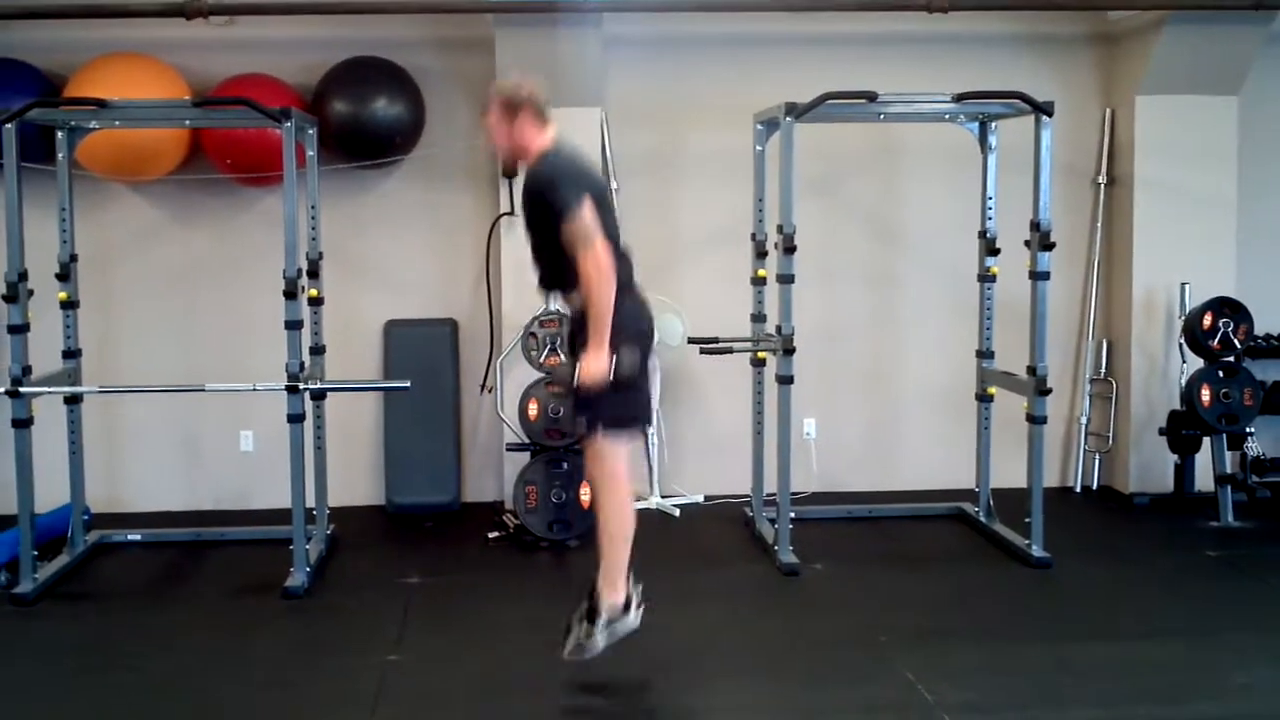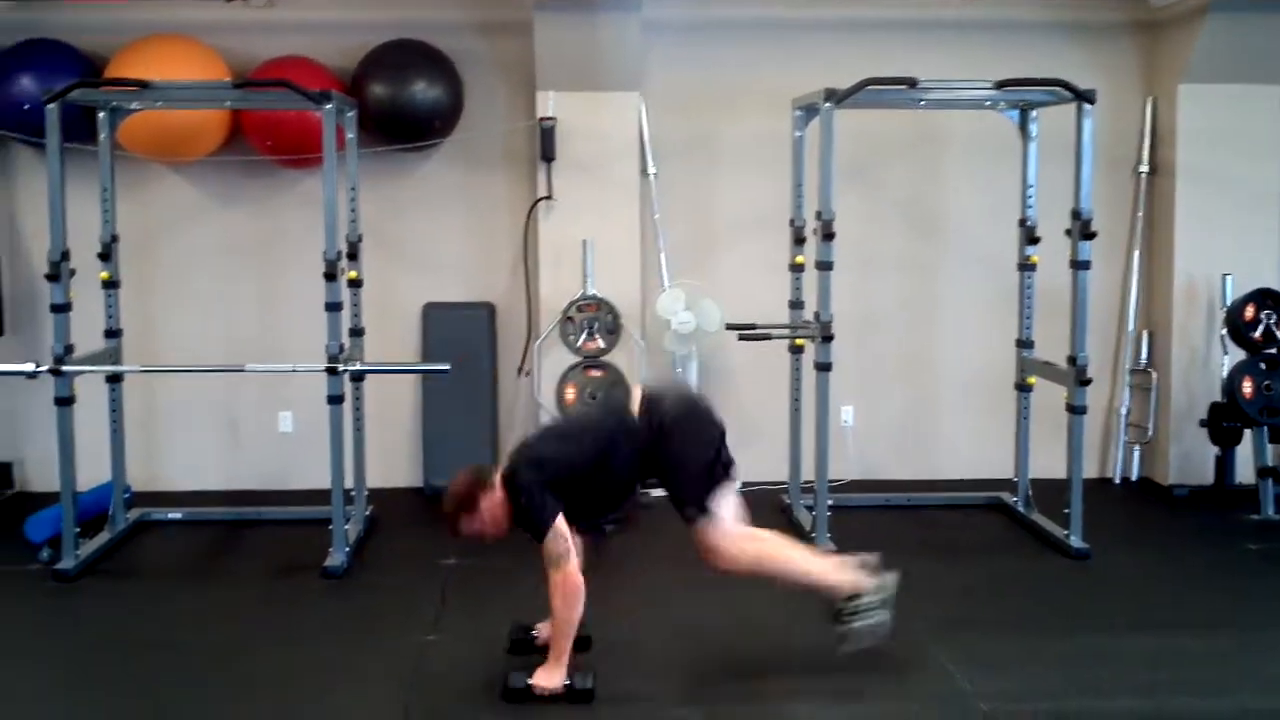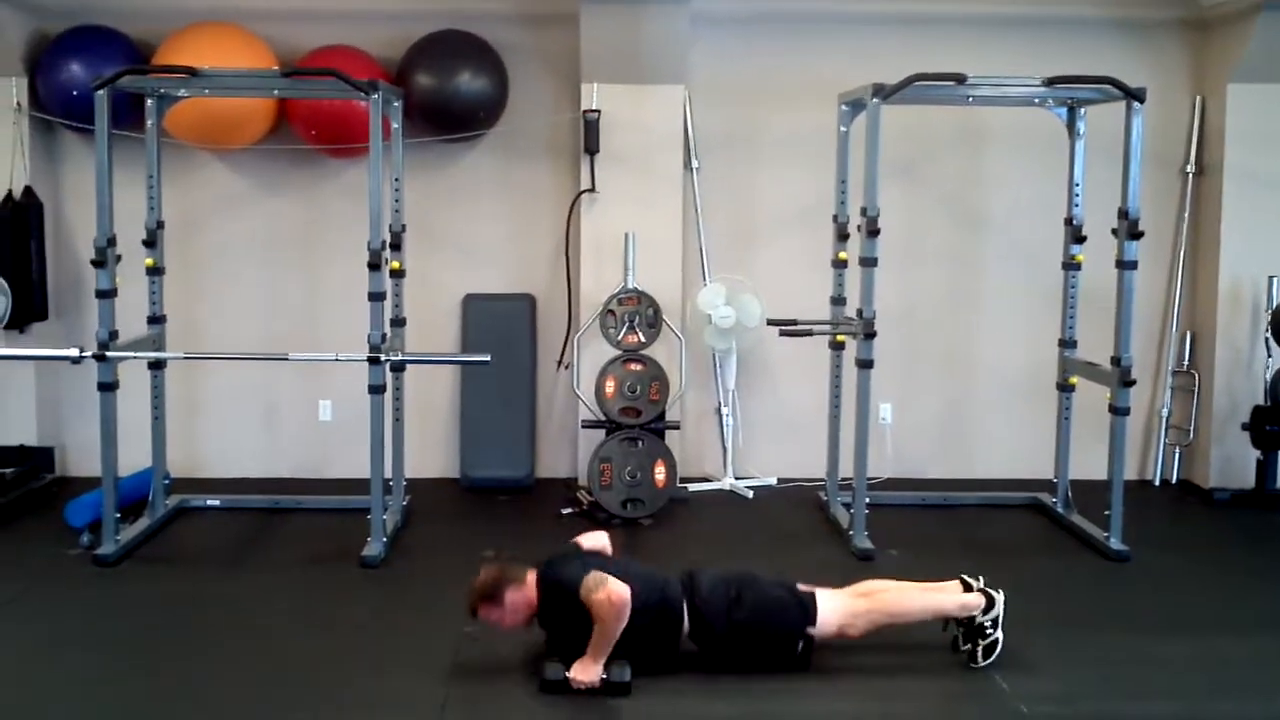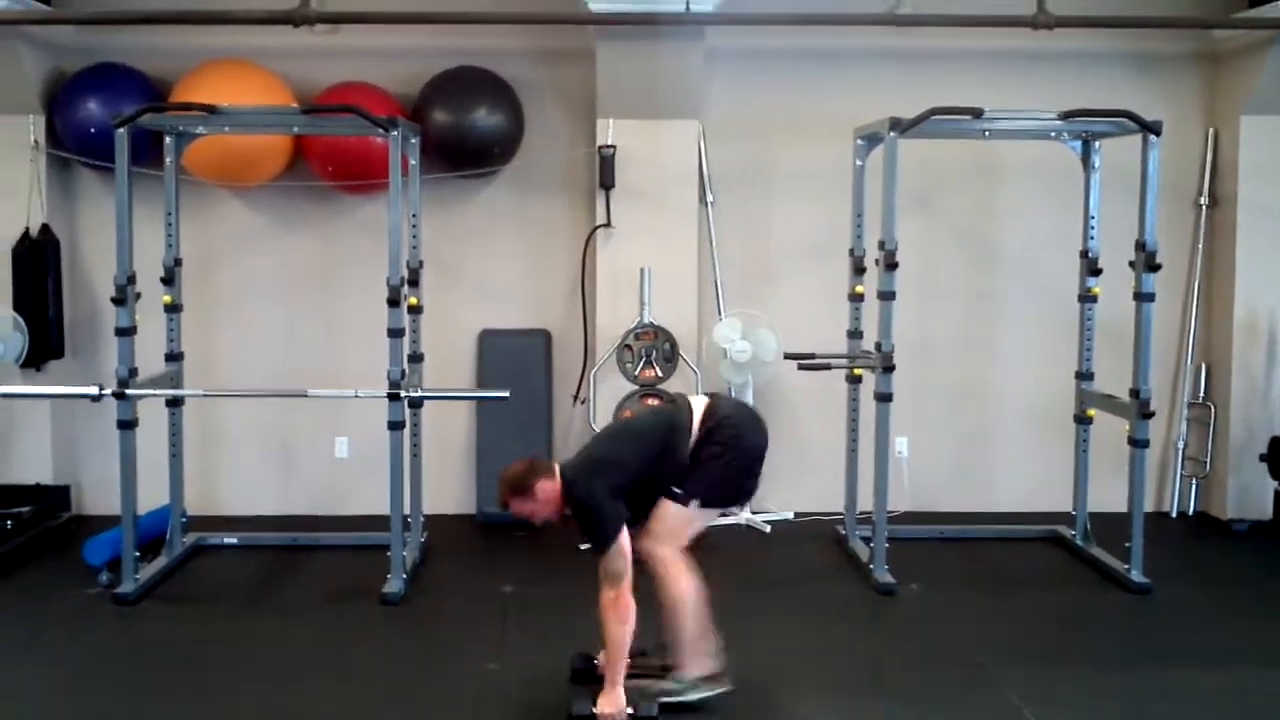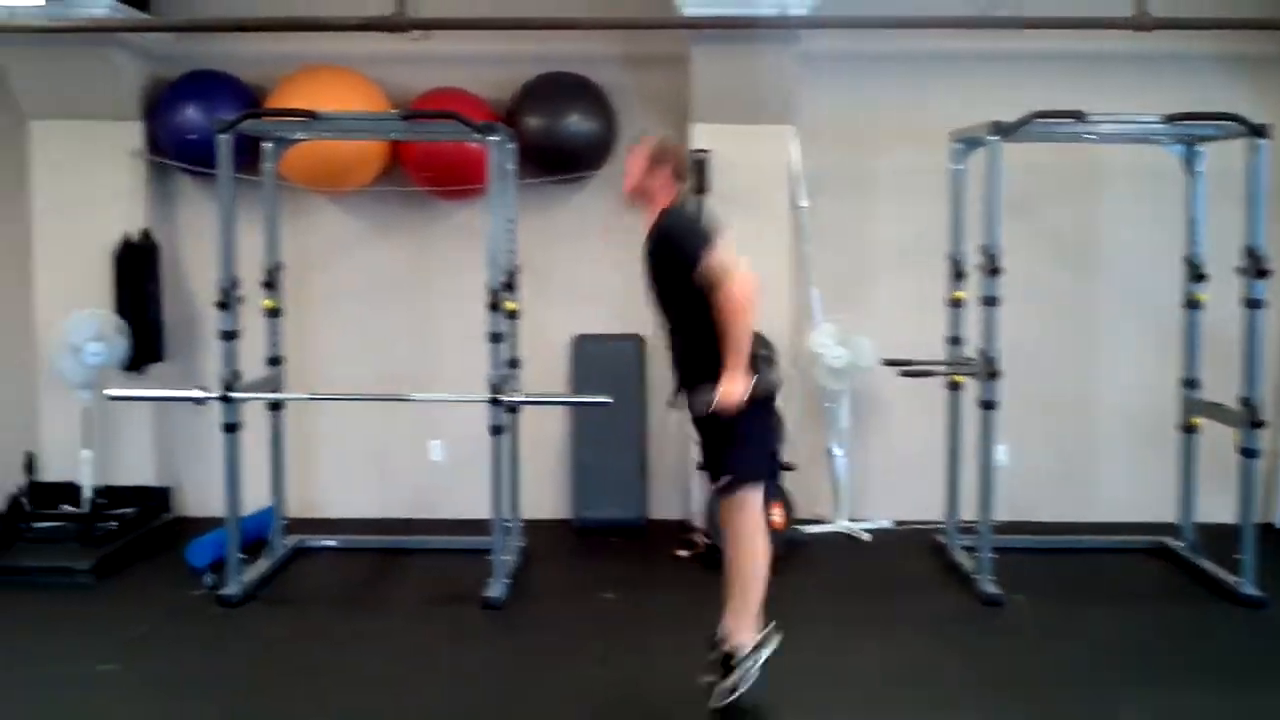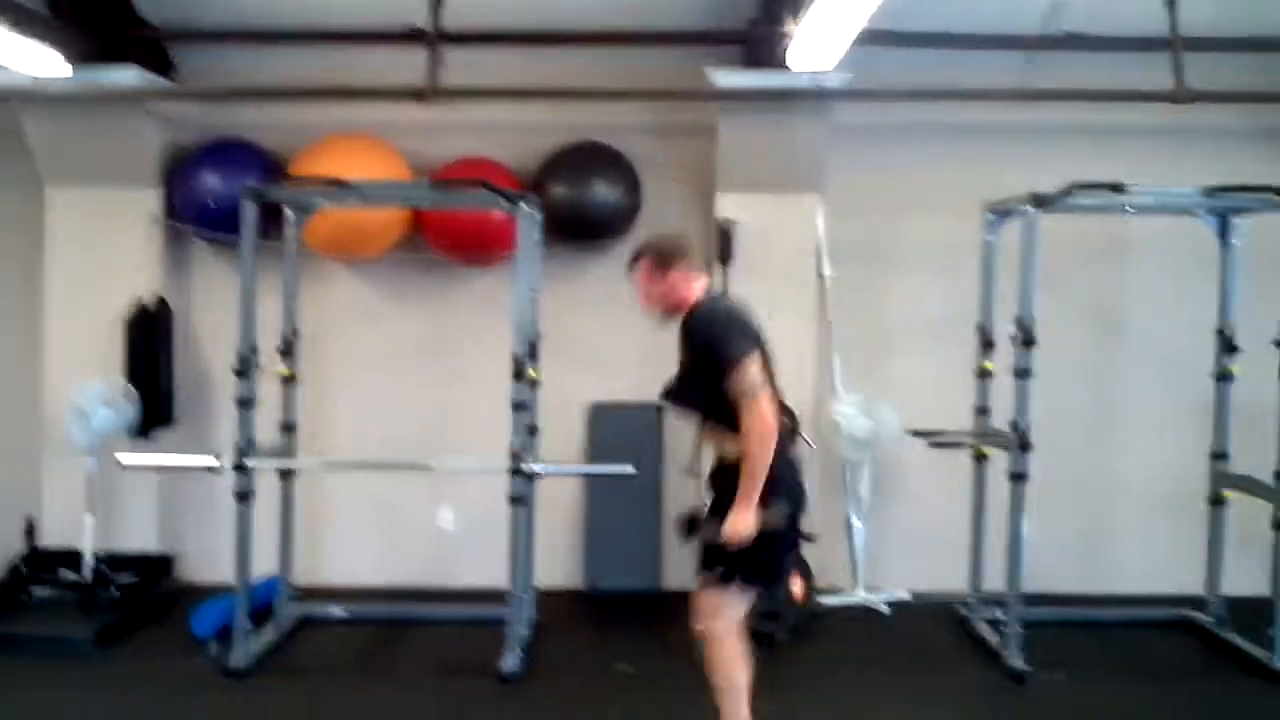
dt=0.5s
person 1, frame 1
left shoulder: (550, 173)
right shoulder: (558, 169)
left elbow: (596, 254)
left wrist: (597, 346)
left hip: (612, 324)
right hip: (608, 321)
left knee: (606, 462)
right knee: (606, 457)
left ankle: (610, 608)
right ankle: (617, 591)
person 1, frame 2
left shoulder: (524, 488)
left elbow: (568, 577)
right elbow: (567, 553)
left wrist: (556, 664)
right wrist: (558, 623)
left hip: (668, 431)
right hip: (663, 417)
left knee: (725, 547)
right knee: (727, 537)
left ankle: (857, 587)
right ankle: (850, 572)
person 1, frame 3
left shoulder: (558, 581)
right shoulder: (558, 566)
left elbow: (616, 597)
right elbow: (600, 540)
left wrist: (593, 659)
right wrist: (595, 626)
left hip: (714, 611)
right hip: (706, 593)
left knee: (847, 618)
right knee: (841, 602)
left ankle: (976, 606)
right ankle: (962, 591)
person 1, frame 4
left shoulder: (588, 493)
right shoulder: (576, 481)
left elbow: (618, 592)
right elbow: (615, 580)
left wrist: (613, 689)
right wrist: (615, 645)
left hip: (729, 432)
left knee: (658, 546)
right knee: (651, 543)
left ankle: (695, 671)
right ankle: (696, 659)
person 1, frame 5
left shoulder: (677, 225)
right shoulder: (672, 228)
left elbow: (738, 284)
left wrist: (734, 375)
left hip: (728, 389)
right hip: (720, 385)
left knee: (741, 509)
right knee: (735, 508)
left ankle: (746, 640)
right ankle: (740, 629)
person 1, frame 6
left shoulder: (711, 321)
right shoulder: (710, 318)
left elbow: (760, 411)
left wrist: (746, 507)
left hip: (760, 484)
right hip: (746, 478)
left knee: (713, 616)
right knee: (721, 614)
